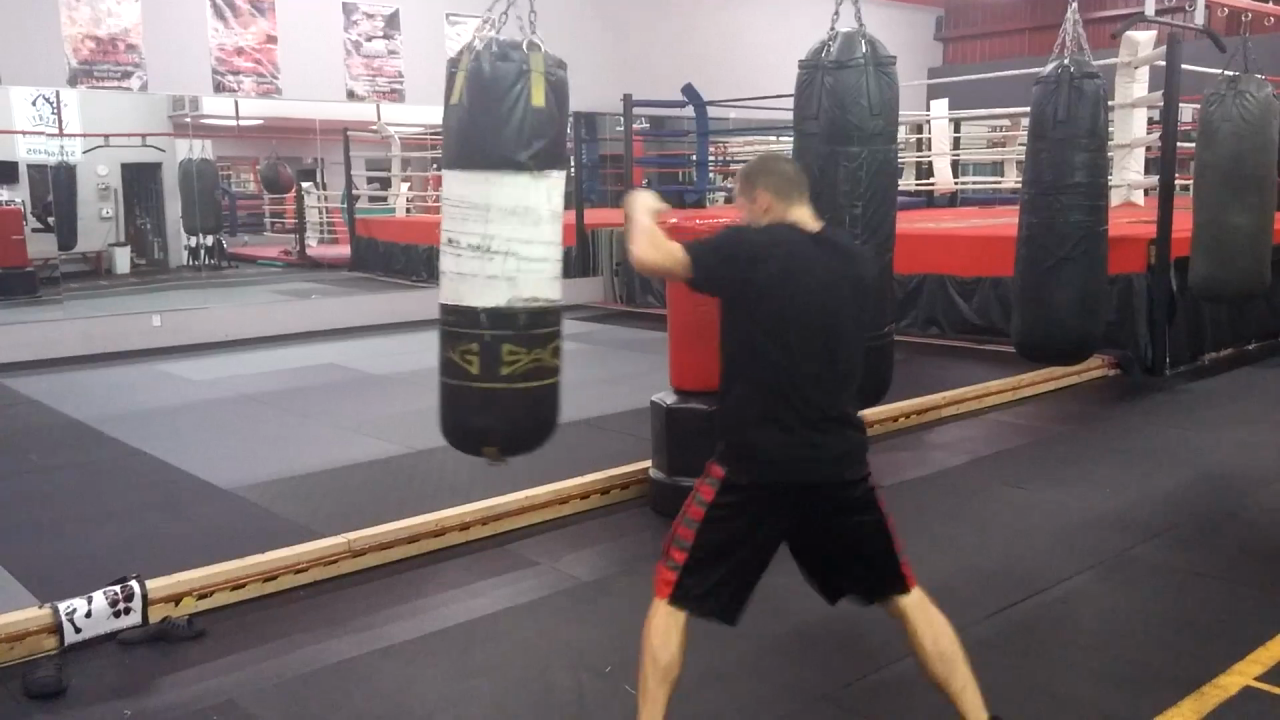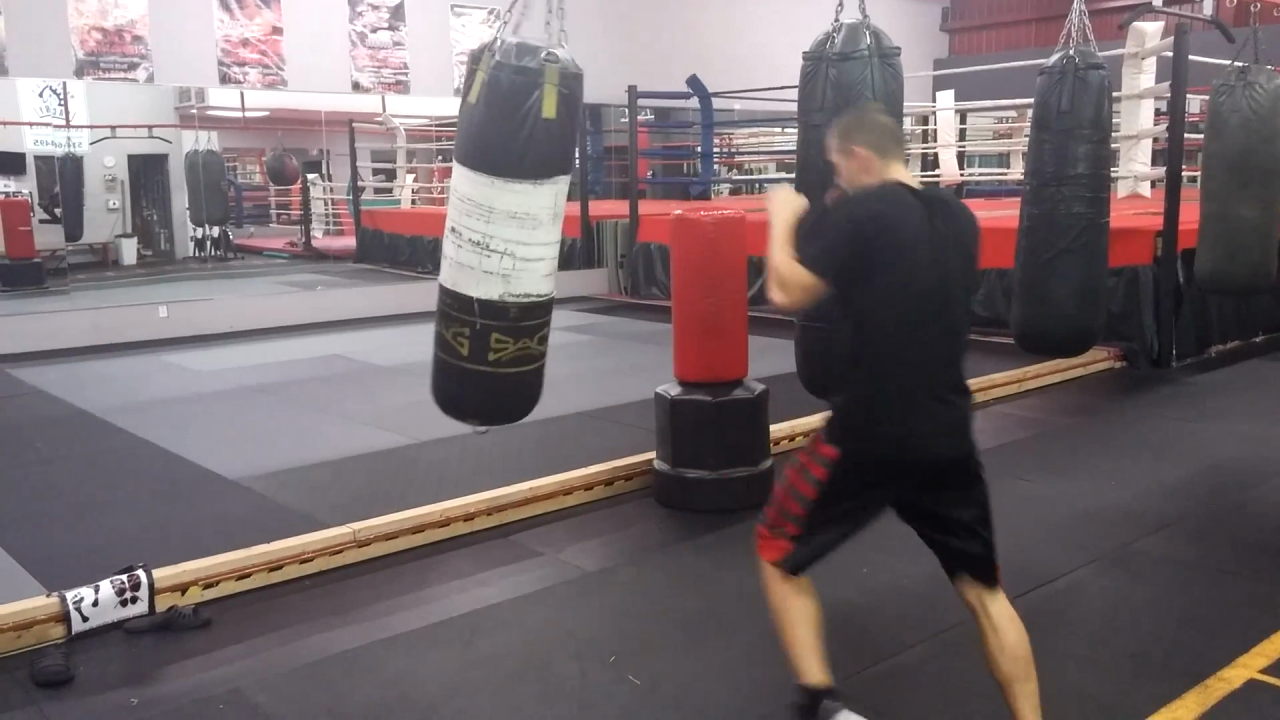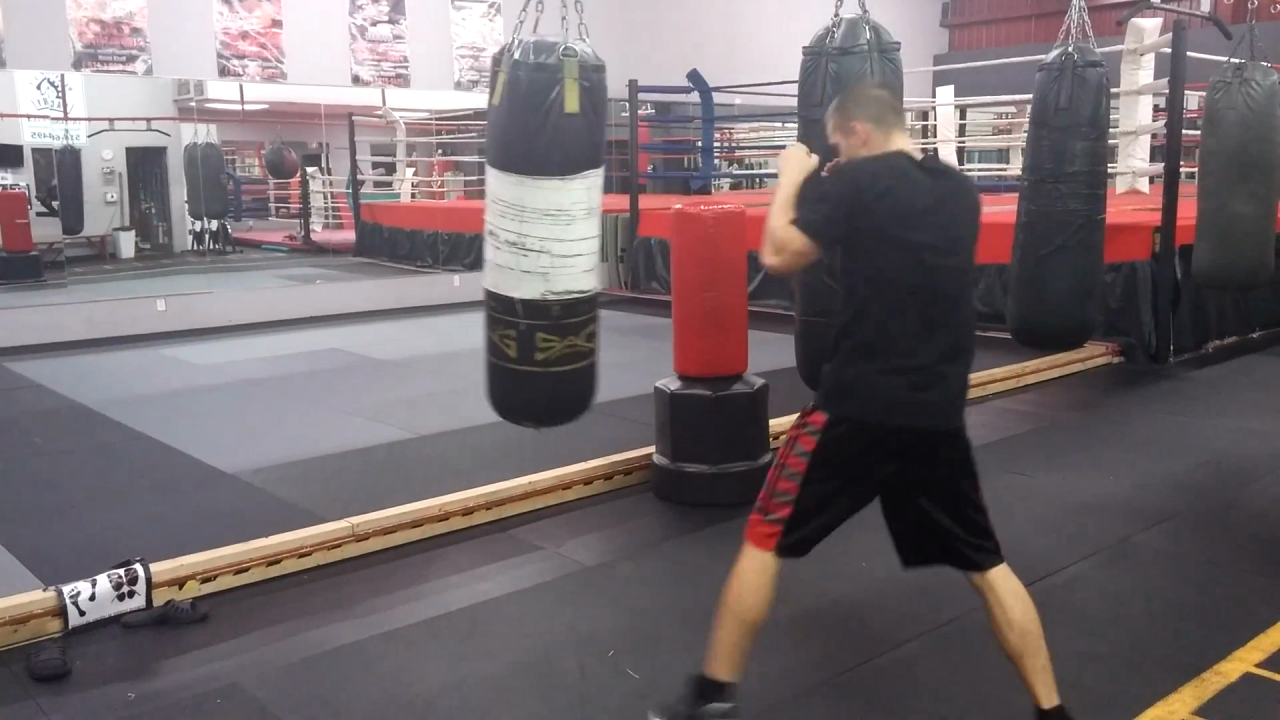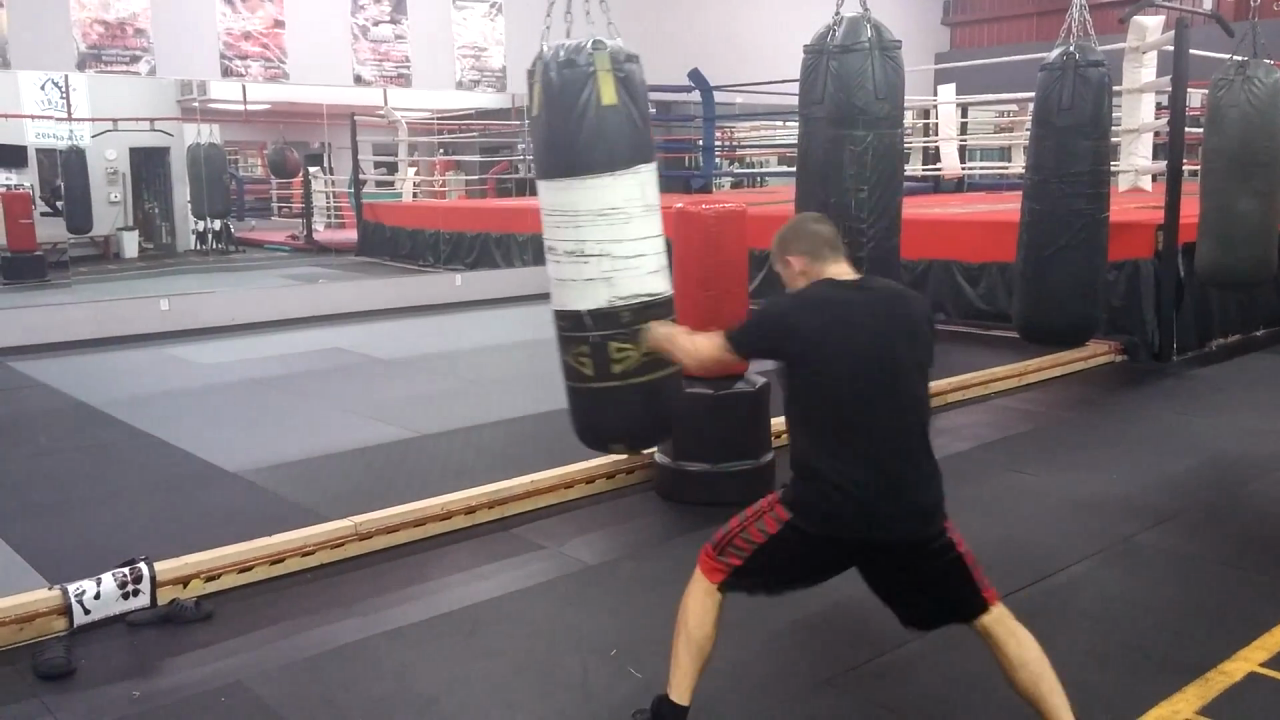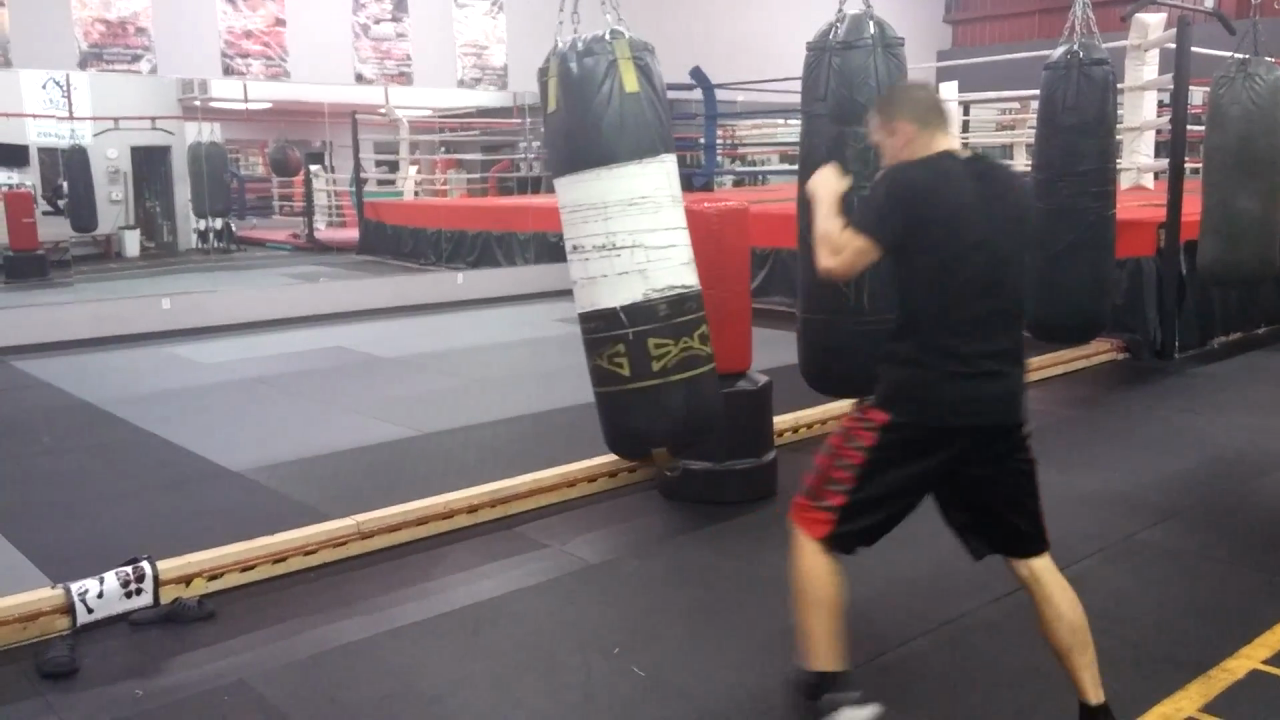
dt=0.3s
person 1, frame 1
left shoulder: (750, 249)
right shoulder: (854, 261)
left elbow: (647, 256)
left wrist: (641, 205)
left hip: (754, 465)
right hip: (840, 465)
left knee: (674, 594)
right knee: (905, 597)
person 1, frame 2
left shoulder: (853, 215)
right shoulder: (960, 220)
left elbow: (787, 294)
left wrist: (783, 219)
left hip: (865, 434)
right hip: (948, 436)
left knee: (778, 552)
right knee: (982, 588)
person 1, frame 3
left shoulder: (856, 181)
right shoulder: (959, 191)
left elbow: (778, 255)
left wrist: (792, 179)
left hip: (859, 406)
right hip: (937, 413)
left knee: (764, 540)
right knee: (986, 566)
person 1, frame 4
left shoulder: (792, 315)
right shoulder: (911, 309)
left elbow: (701, 355)
left wrist: (663, 334)
left hip: (821, 509)
right hip: (914, 511)
left knee: (712, 572)
right knee: (990, 615)
person 1, frame 5
left shoulder: (908, 182)
right shoulder: (1012, 190)
left elbow: (835, 261)
left wrist: (826, 194)
left hip: (916, 403)
right hip: (998, 406)
left knee: (813, 526)
right knee: (1032, 562)
